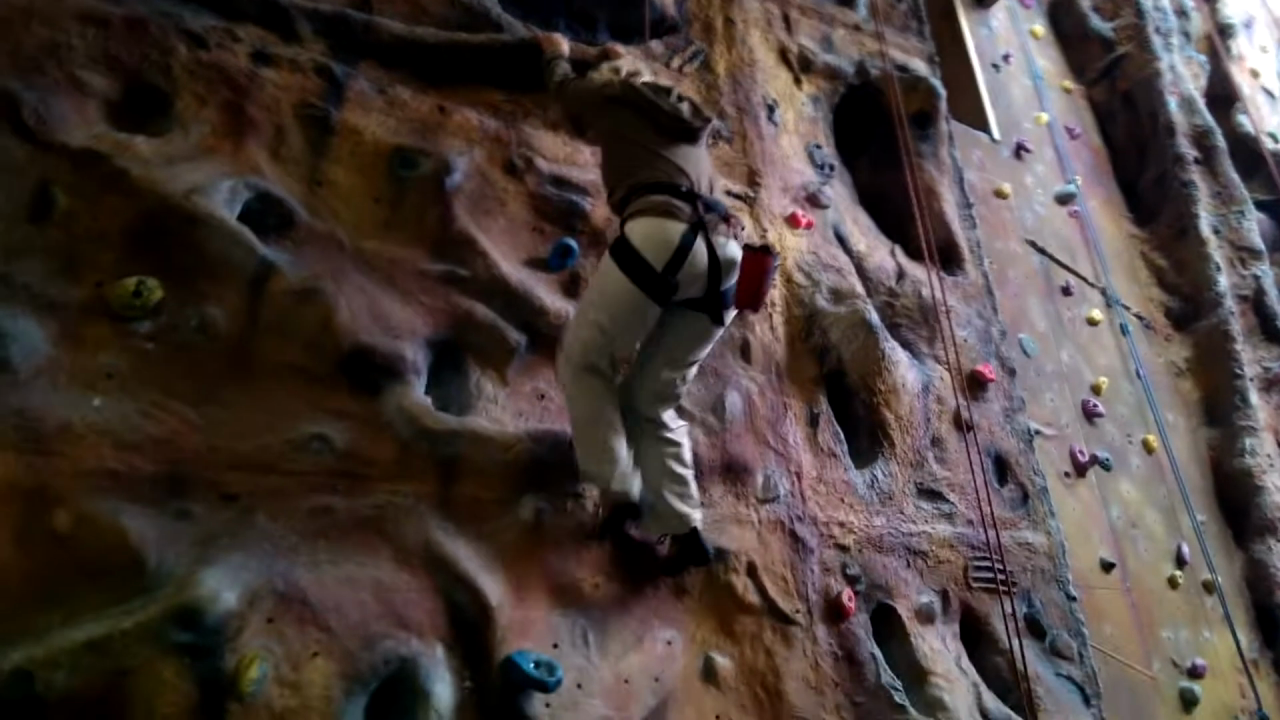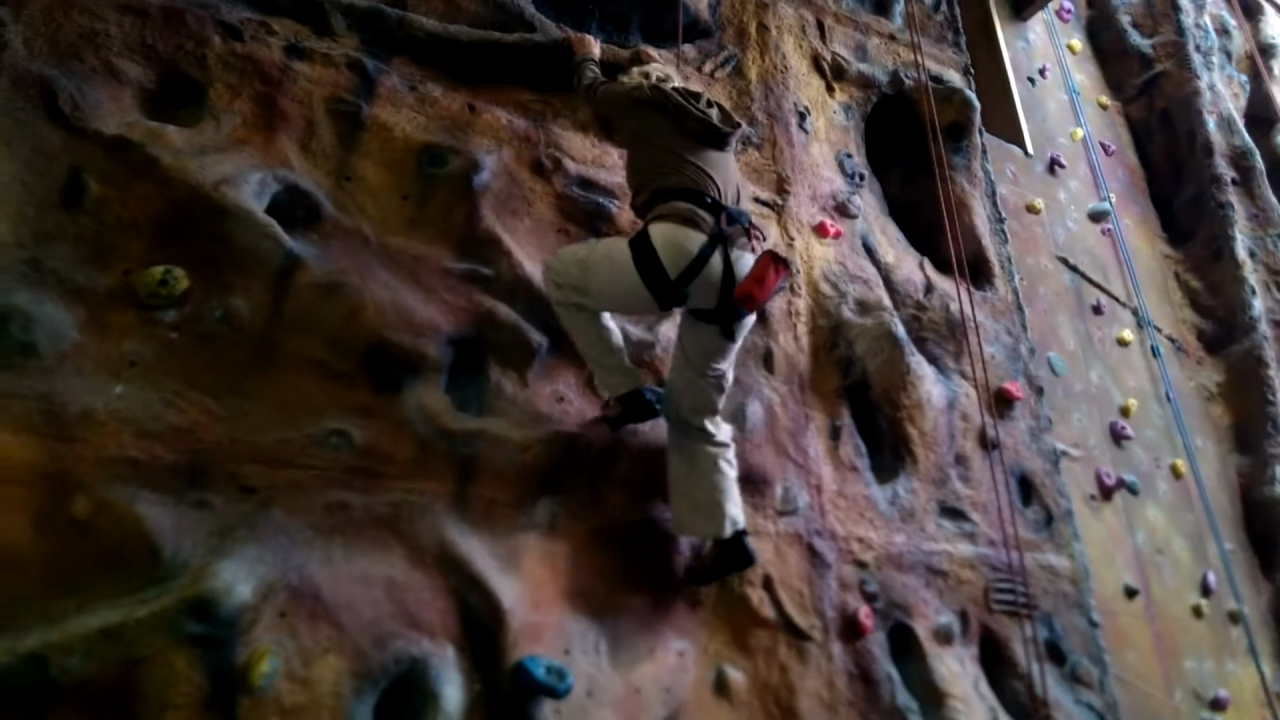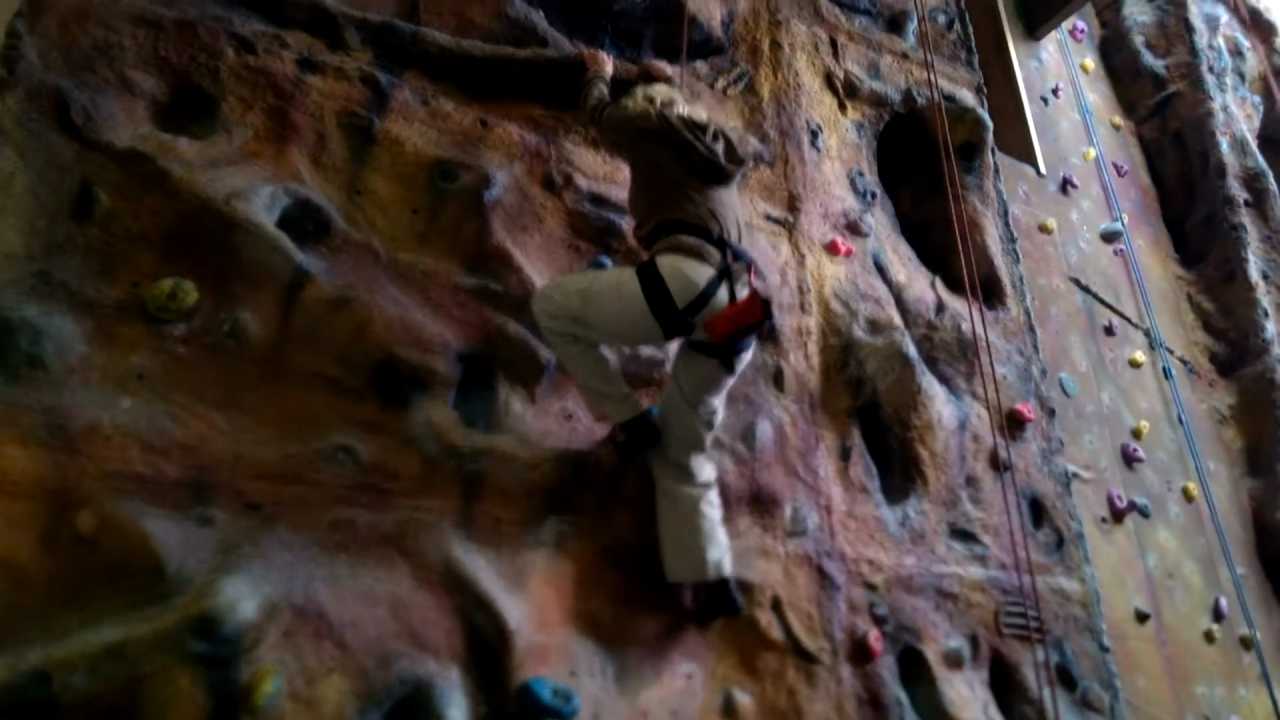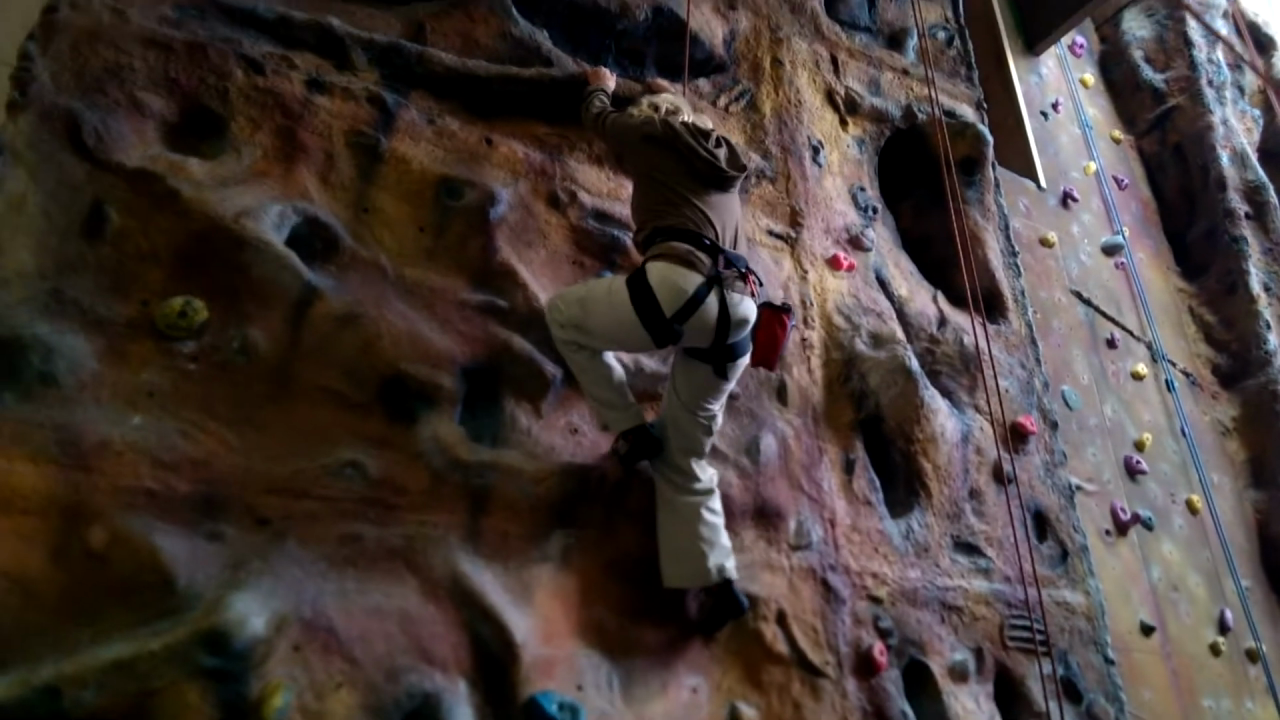
dt=0.3s
person 1, frame 1
left shoulder: (614, 97)
right shoulder: (684, 116)
left elbow: (565, 88)
left wrist: (557, 53)
right wrist: (628, 62)
left hip: (660, 236)
right hip: (721, 253)
left knee: (583, 364)
right knee: (652, 401)
left ankle: (619, 493)
right ankle: (682, 530)
person 1, frame 2
left shoulder: (643, 101)
right shoulder: (716, 123)
left elbow: (593, 89)
left wrist: (587, 54)
right wrist: (661, 65)
left hip: (679, 243)
right hip: (738, 269)
left knee: (561, 273)
right knee: (696, 413)
left ankle: (626, 392)
right ankle: (727, 536)
person 1, frame 3
left shoulder: (649, 126)
right shoulder: (721, 148)
left elbow: (598, 109)
left wrist: (599, 71)
right wrist: (673, 84)
left hip: (683, 278)
right hip: (735, 306)
left knee: (552, 304)
right knee: (684, 450)
left ankle: (628, 418)
right ankle: (713, 579)
person 1, frame 4
left shoulder: (652, 136)
right shoulder: (725, 162)
left elbow: (600, 116)
left wrist: (601, 84)
right wrist: (673, 100)
left hip: (676, 285)
right hip: (734, 314)
left knee: (564, 314)
right knee: (684, 457)
left ankle: (632, 430)
right ankle: (716, 583)
